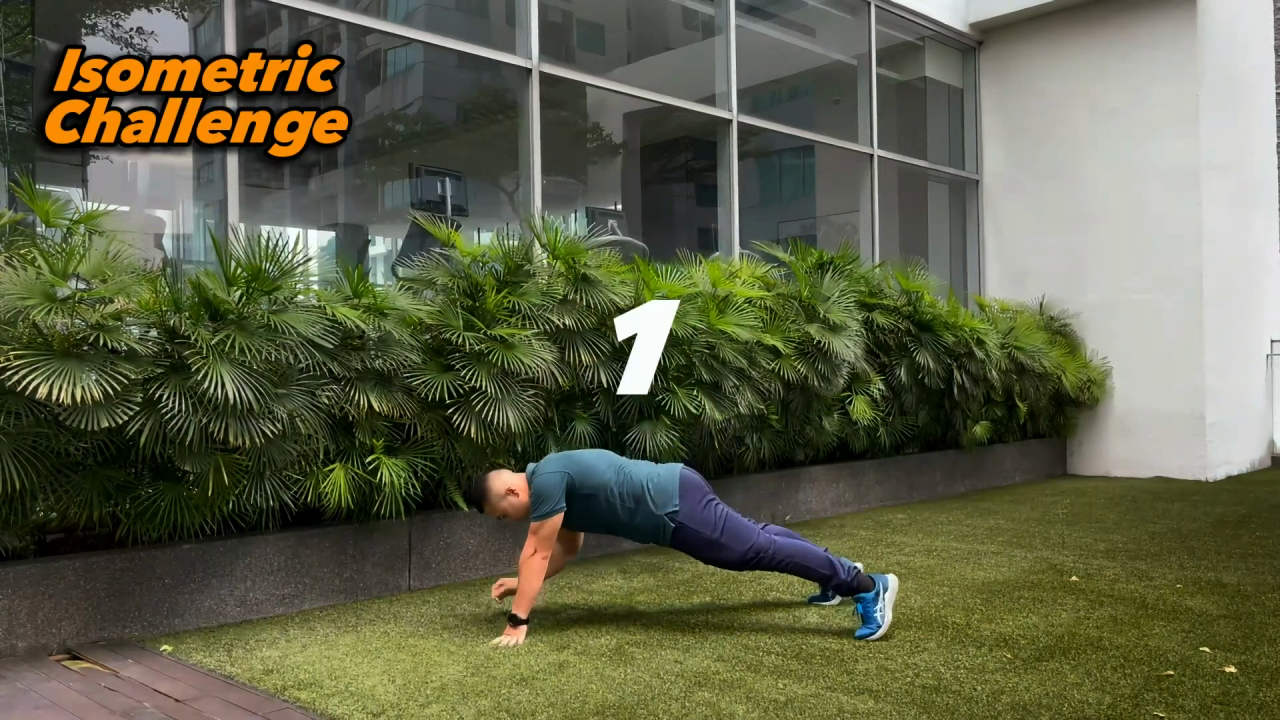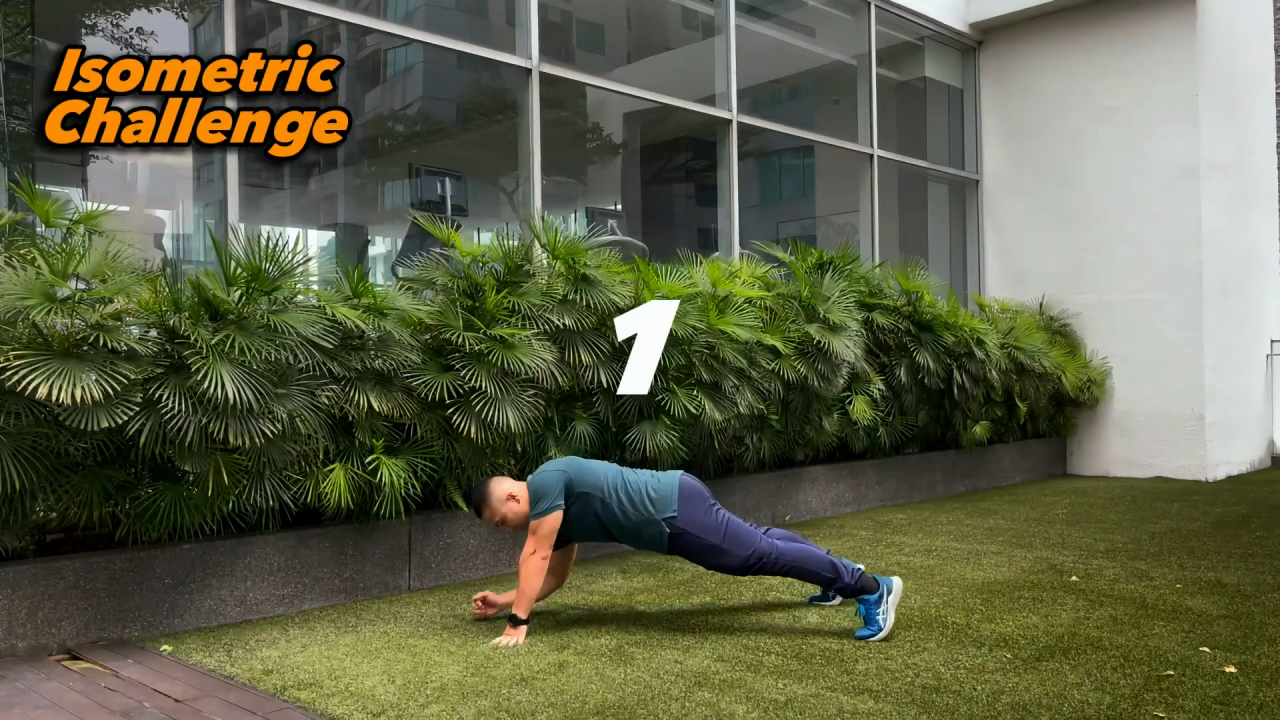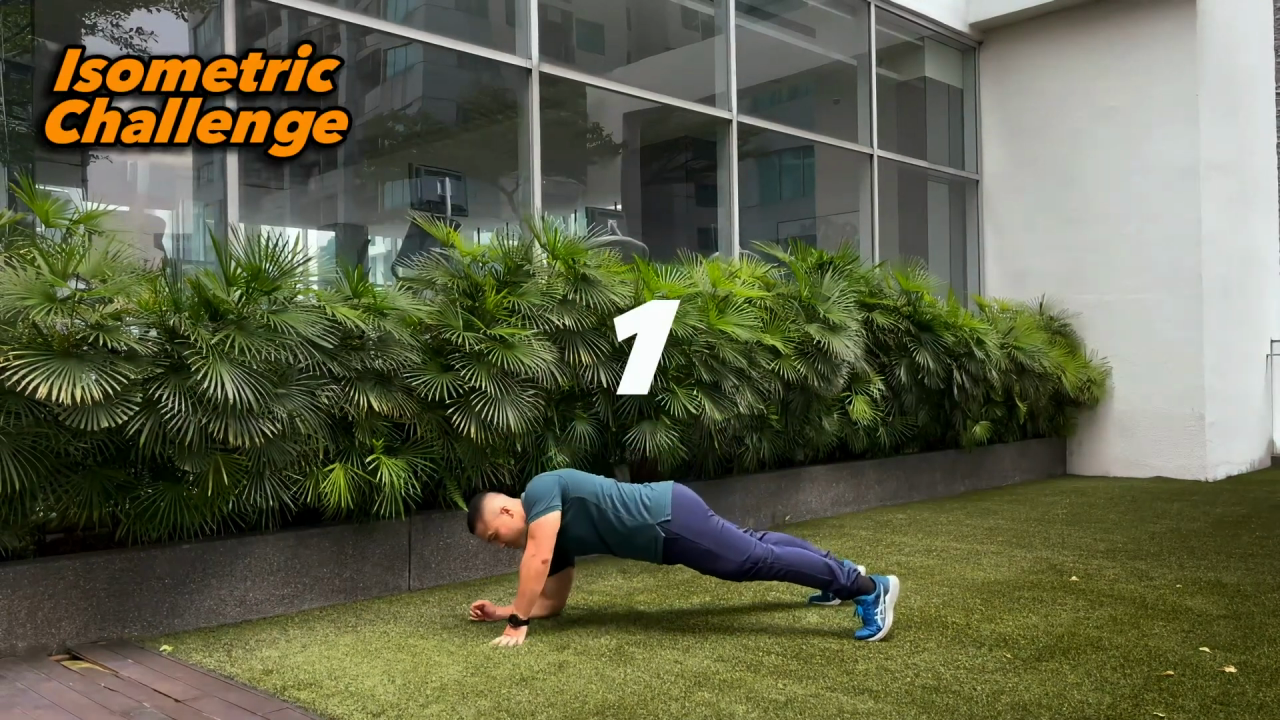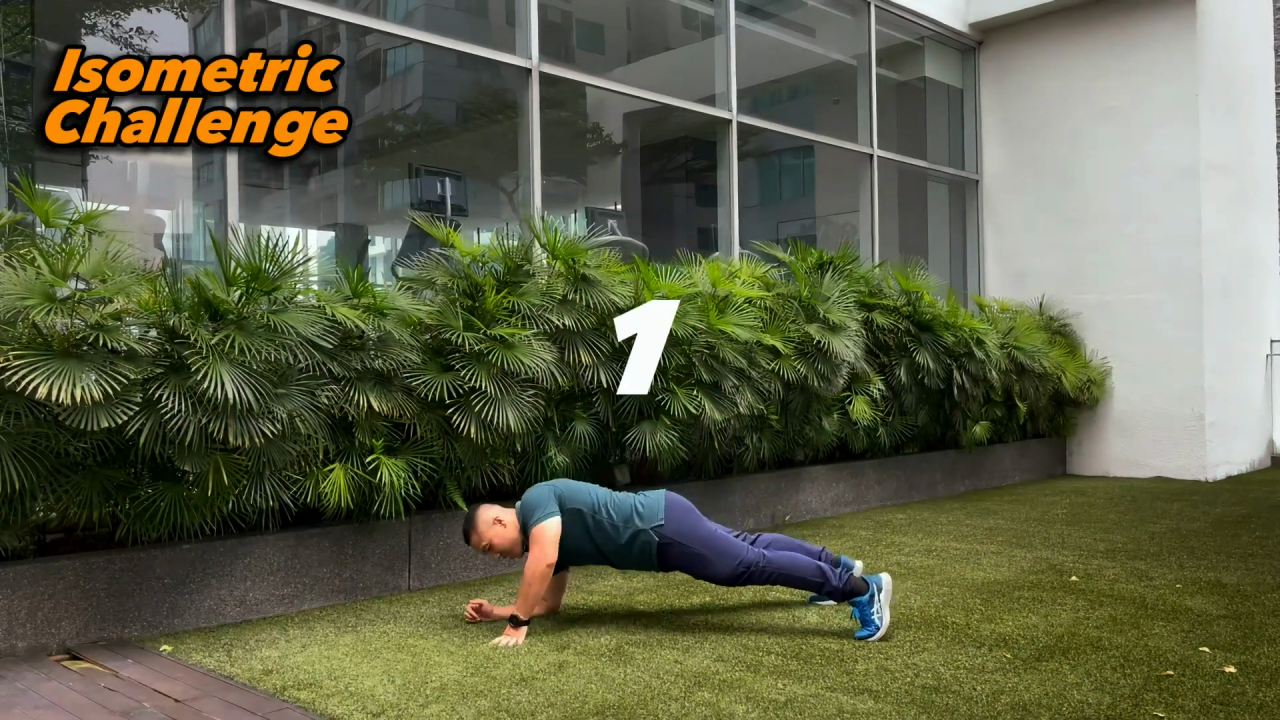
dt=0.2s
person 1, frame 1
left shoulder: (546, 481)
right shoulder: (555, 479)
left elbow: (536, 552)
right elbow: (567, 546)
left wrist: (518, 621)
right wrist: (523, 583)
left hip: (674, 509)
right hip: (674, 488)
left knee: (758, 550)
right knee: (754, 535)
left ankle: (867, 587)
right ankle: (837, 569)
person 1, frame 2
left shoulder: (546, 482)
right shoulder: (561, 508)
left elbow: (535, 556)
right elbow: (555, 574)
left wrist: (518, 621)
right wrist: (506, 600)
left hip: (675, 513)
right hip: (673, 499)
left knee: (760, 555)
right knee: (756, 540)
left ankle: (871, 588)
right ankle: (840, 573)
person 1, frame 3
left shoulder: (541, 490)
right shoulder: (558, 532)
left elbow: (536, 559)
right elbow: (553, 600)
left wrist: (517, 623)
right wrist: (503, 610)
left hip: (669, 520)
right hip: (667, 519)
left knee: (757, 561)
right knee: (753, 544)
left ankle: (868, 589)
right ankle: (839, 568)
person 1, frame 4
left shoulder: (537, 500)
right shoulder: (550, 534)
left elbow: (541, 561)
right elbow: (550, 601)
left wrist: (517, 622)
right wrist: (499, 611)
left hip: (661, 526)
right hip: (660, 528)
left knee: (749, 565)
right knee: (749, 546)
left ankle: (862, 590)
right ankle: (836, 565)
